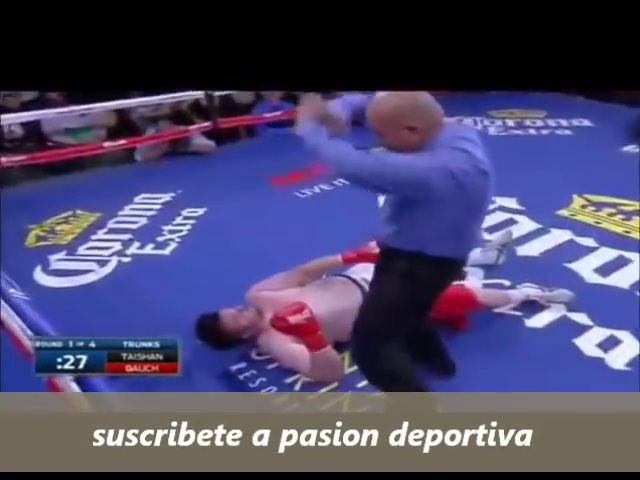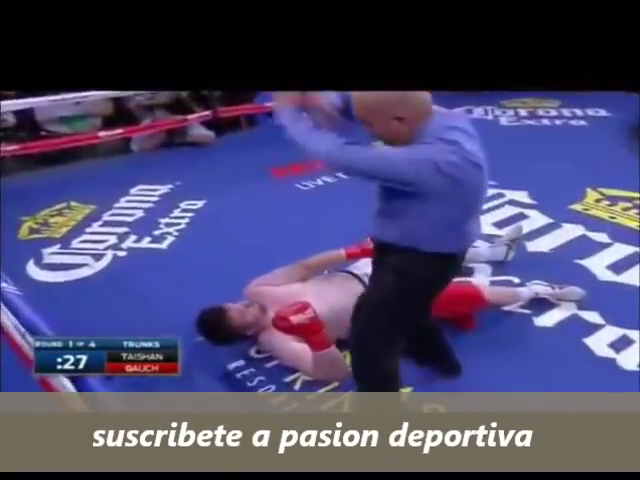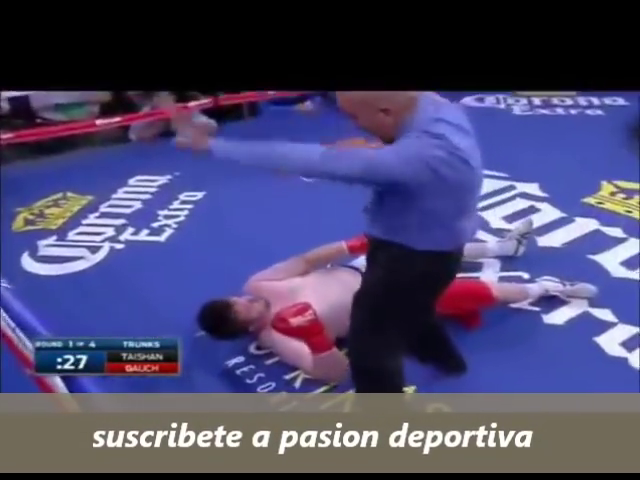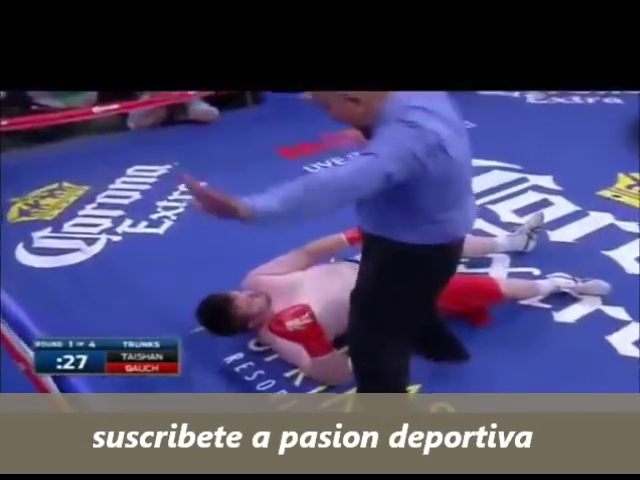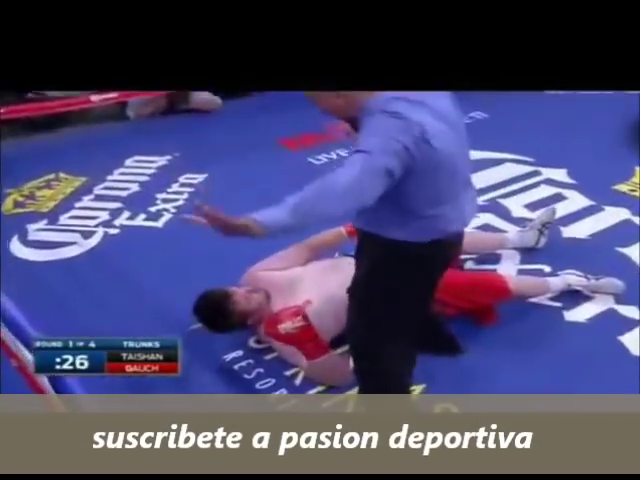
dt=0.1s
person 1, frame 1
left shoulder: (258, 296)
right shoulder: (275, 344)
left elbow: (302, 272)
right elbow: (332, 373)
left wrist: (351, 256)
right wrist: (310, 334)
left hip: (358, 277)
right knee: (465, 298)
left ankle: (482, 255)
right ankle: (524, 294)
person 1, frame 2
left shoulder: (257, 291)
right shoulder: (276, 342)
left elbow: (304, 268)
right elbow: (335, 372)
left wrist: (354, 251)
right wrist: (313, 334)
left hip: (362, 273)
right knee: (470, 297)
left ankle: (490, 252)
right ankle: (532, 292)
person 1, frame 3
left shoulder: (257, 285)
right shoulder: (278, 338)
left elbow: (305, 260)
right elbow: (338, 372)
left wrist: (354, 244)
right wrist: (314, 335)
left hip: (363, 270)
right knee: (481, 293)
left ankle: (501, 245)
right ankle: (544, 288)
person 1, frame 4
left shoulder: (257, 280)
right shoulder: (277, 337)
left elbow: (305, 253)
right elbow: (338, 373)
left wrist: (354, 236)
right wrist: (312, 339)
right knee: (488, 289)
left ankle: (510, 241)
right ankle: (554, 284)
person 1, frame 5
left shoulder: (258, 276)
right shoulder: (283, 335)
left elbow: (306, 248)
right elbow: (340, 374)
left wrist: (354, 226)
right wrist: (305, 343)
right knee: (497, 286)
left ankle: (522, 237)
right ankle: (565, 282)
person 2, frame 1
left shoulder: (446, 168)
right shoulder: (448, 132)
left elbow: (361, 167)
right elbow: (370, 102)
left wrist: (310, 127)
right wrist: (336, 108)
left hip: (422, 263)
right hip: (414, 253)
left knee: (371, 339)
right knee: (404, 313)
right ankle: (435, 359)
person 2, frame 2
left shoulder: (433, 160)
right shoulder: (441, 120)
left elbow: (348, 157)
left wrist: (289, 115)
right wrist: (321, 102)
left hip: (418, 259)
right hip: (416, 251)
left knee: (369, 336)
right knee: (404, 311)
right ankle: (439, 358)
person 2, frame 3
left shoulder: (423, 152)
right shoulder: (435, 109)
left elbow: (330, 163)
left hip: (413, 258)
right hip: (430, 249)
left knee: (371, 339)
right knee: (409, 310)
right ankle: (443, 356)
person 2, frame 4
left shoulder: (403, 141)
right shoulder: (423, 100)
left elbow: (337, 185)
left hip: (408, 252)
right hip: (436, 240)
left knee: (373, 336)
right knee: (409, 306)
right ankle: (444, 347)
person 2, frame 5
left shoulder: (391, 132)
right shoulder: (420, 97)
left elbow: (345, 187)
left hip: (403, 248)
right hip: (439, 232)
left knee: (373, 335)
right knee: (405, 303)
right ankle: (439, 341)
